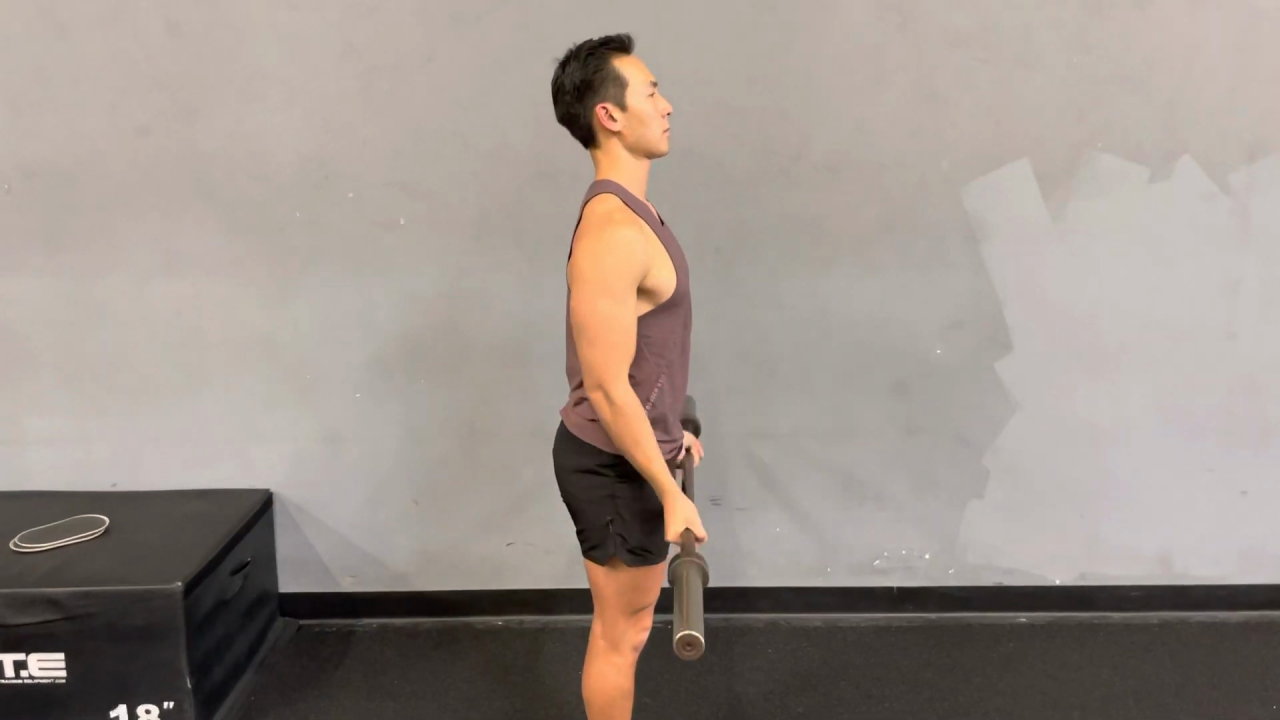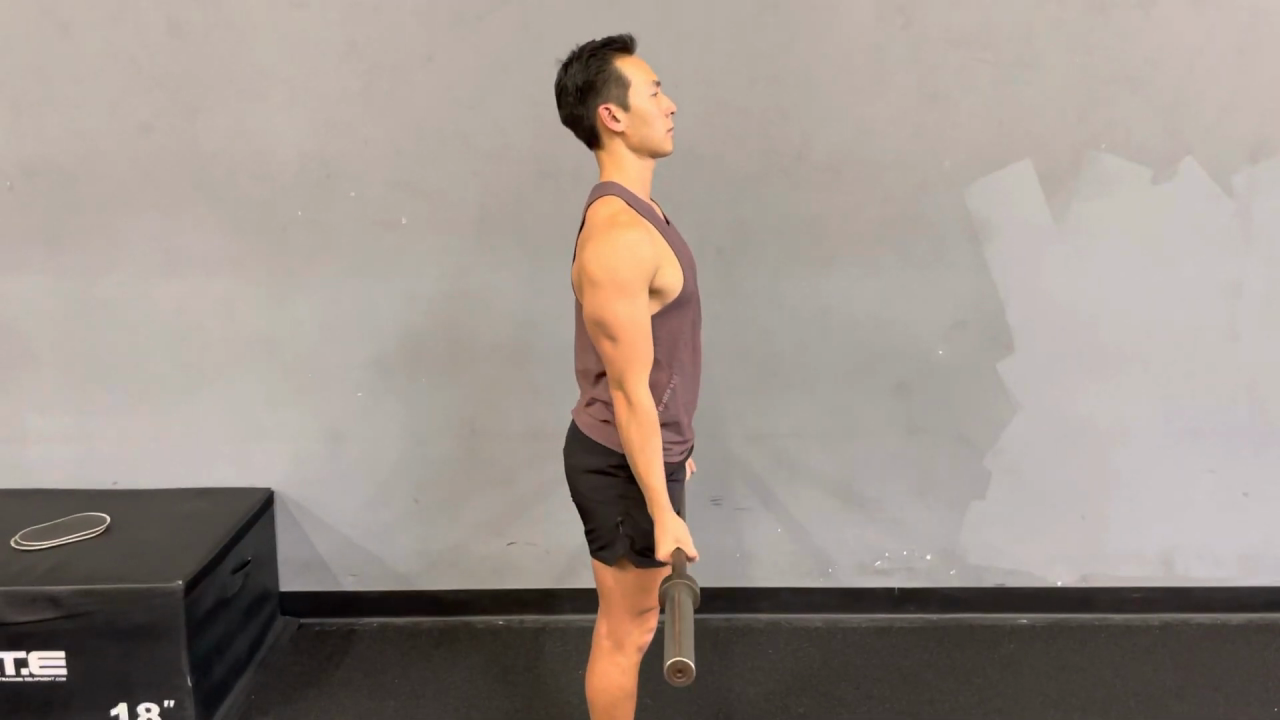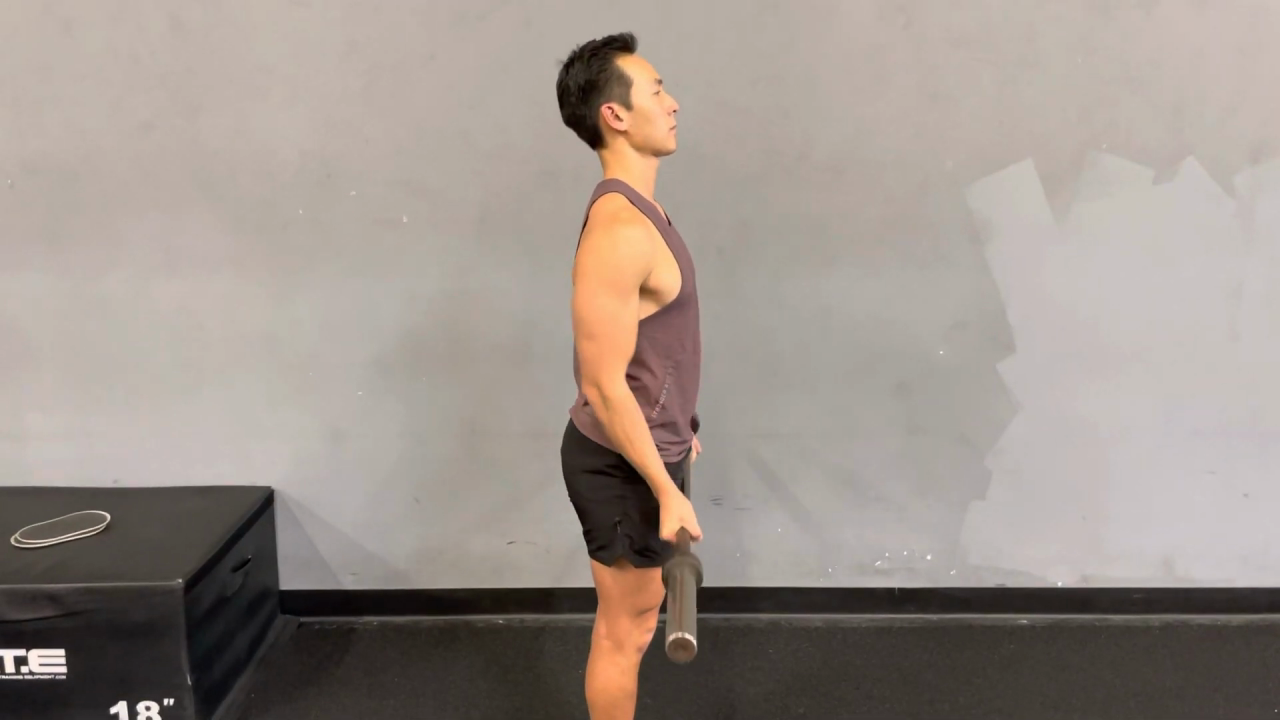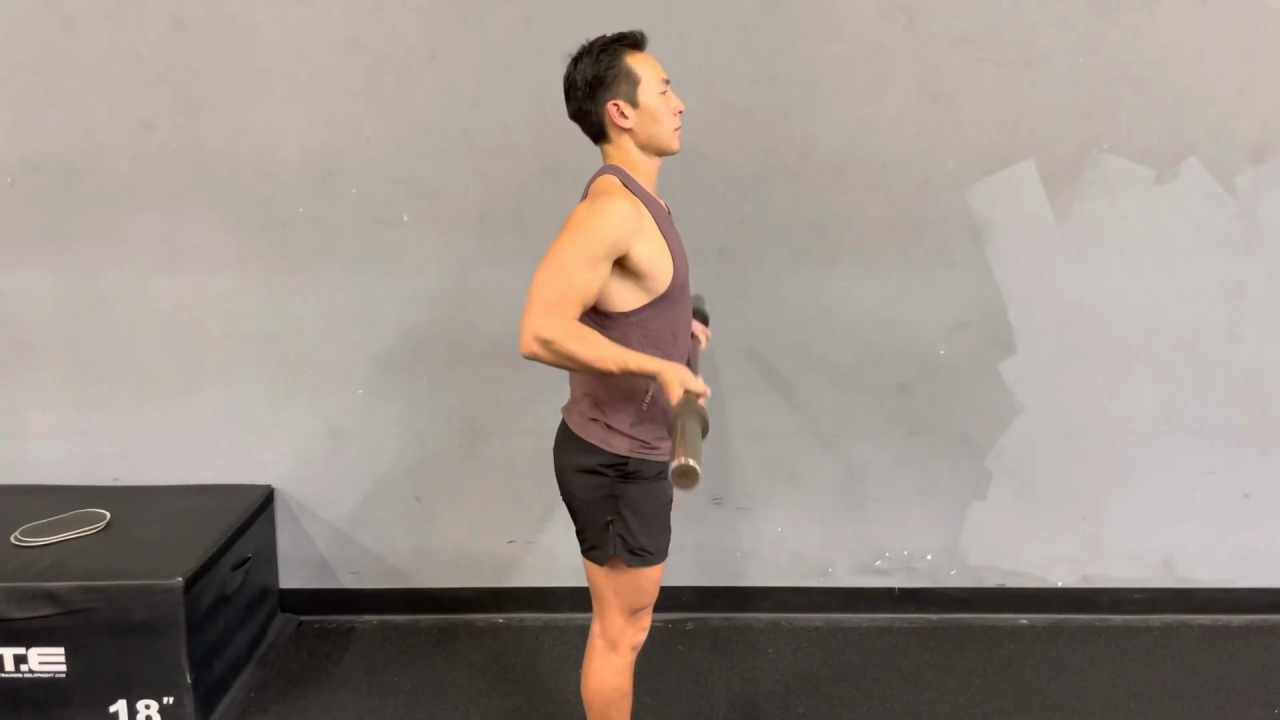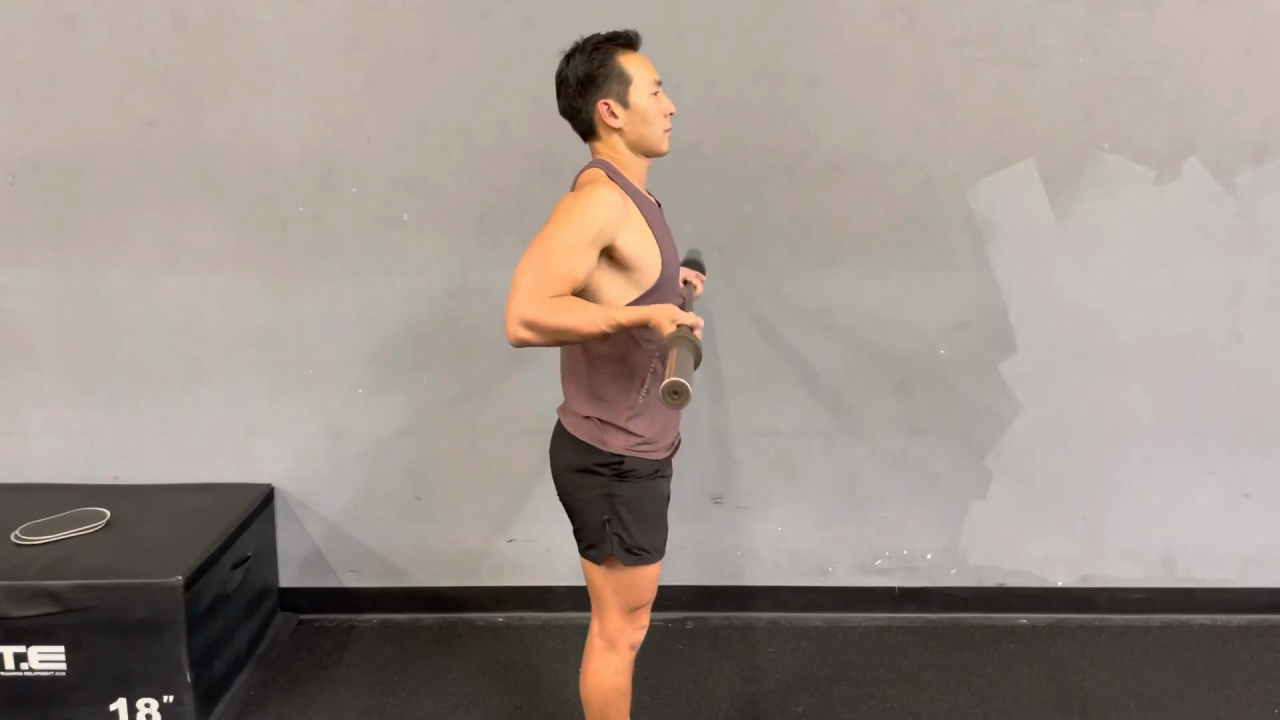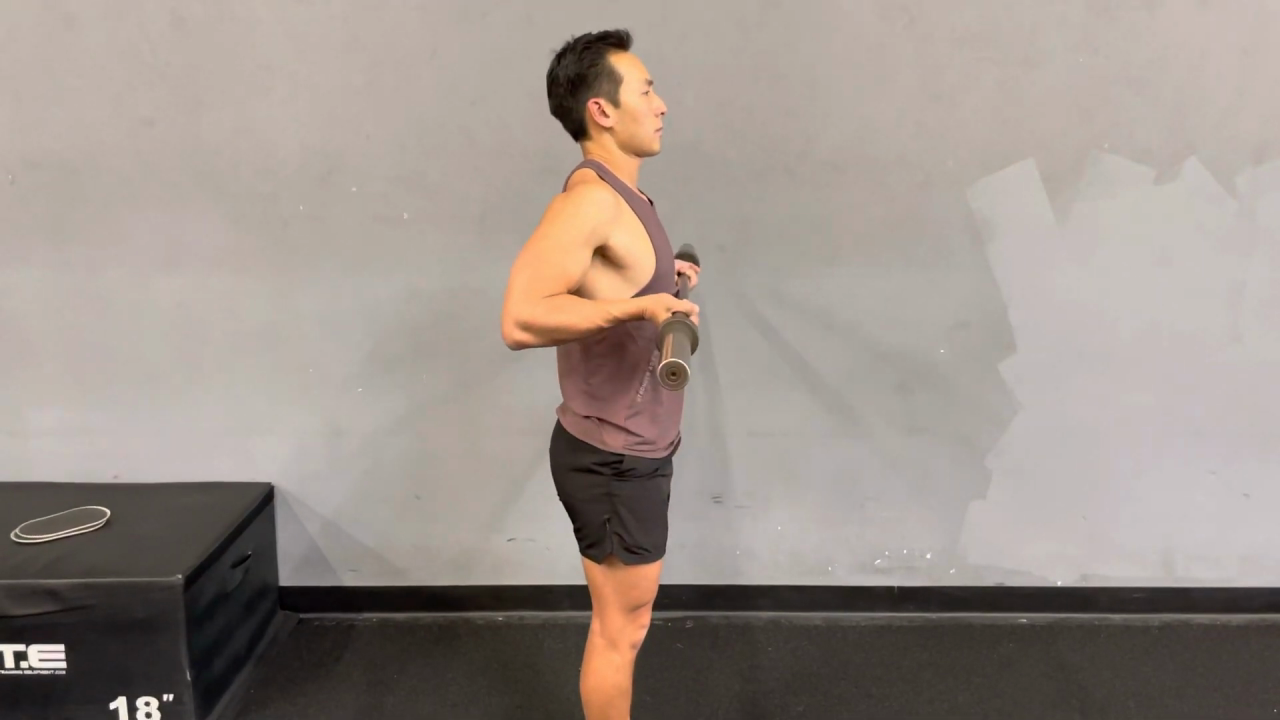
dt=0.4s
person 1, frame 1
left shoulder: (629, 212)
right shoulder: (614, 231)
right elbow: (608, 387)
left wrist: (673, 431)
right wrist: (671, 494)
left hip: (629, 454)
right hip: (615, 465)
left knee: (624, 624)
right knee: (623, 631)
person 1, frame 2
left shoulder: (633, 212)
right shoulder: (619, 235)
right elbow: (629, 390)
left wrist: (674, 453)
right wrist: (662, 512)
left hip: (641, 453)
right hip: (625, 464)
left knee: (627, 627)
right knee: (626, 633)
person 1, frame 3
left shoulder: (634, 211)
right shoulder: (619, 231)
right elbow: (605, 384)
left wrist: (678, 429)
right wrist: (665, 493)
left hip: (641, 452)
right hip: (623, 466)
left knee: (628, 625)
right knee: (626, 632)
person 1, frame 4
left shoulder: (635, 200)
right shoulder: (612, 207)
right elbow: (542, 332)
left wrist: (679, 328)
right wrist: (659, 369)
left hip: (630, 450)
right hip: (617, 458)
left knee: (623, 624)
right knee: (621, 630)
person 1, frame 5
left shoulder: (626, 195)
right shoulder: (600, 197)
right elbow: (525, 315)
left wrist: (669, 280)
right wrist: (644, 315)
left hip: (631, 449)
right hip: (612, 458)
left knee: (623, 623)
right knee: (619, 629)
person 1, frame 6
left shoulder: (619, 194)
right shoulder: (592, 198)
right elbow: (522, 317)
left wrist: (663, 274)
right wrist: (639, 306)
left hip: (633, 448)
right hip: (612, 457)
left knee: (623, 622)
right knee: (620, 629)
